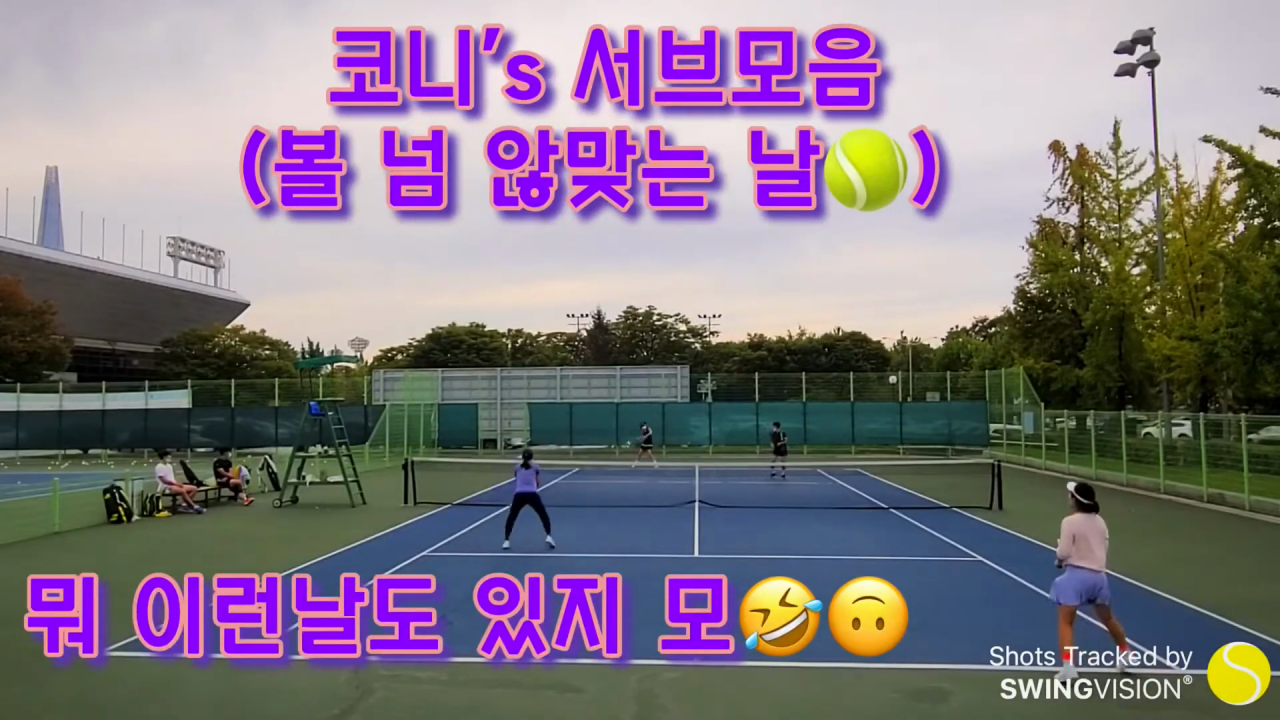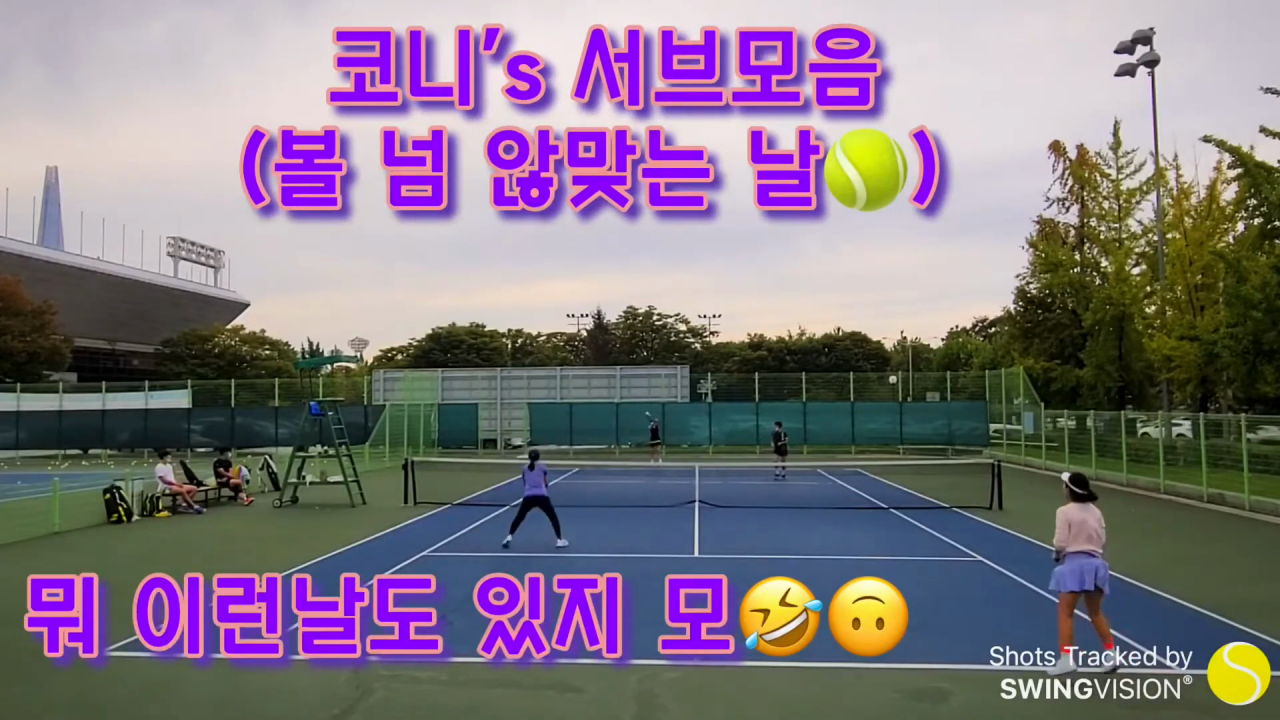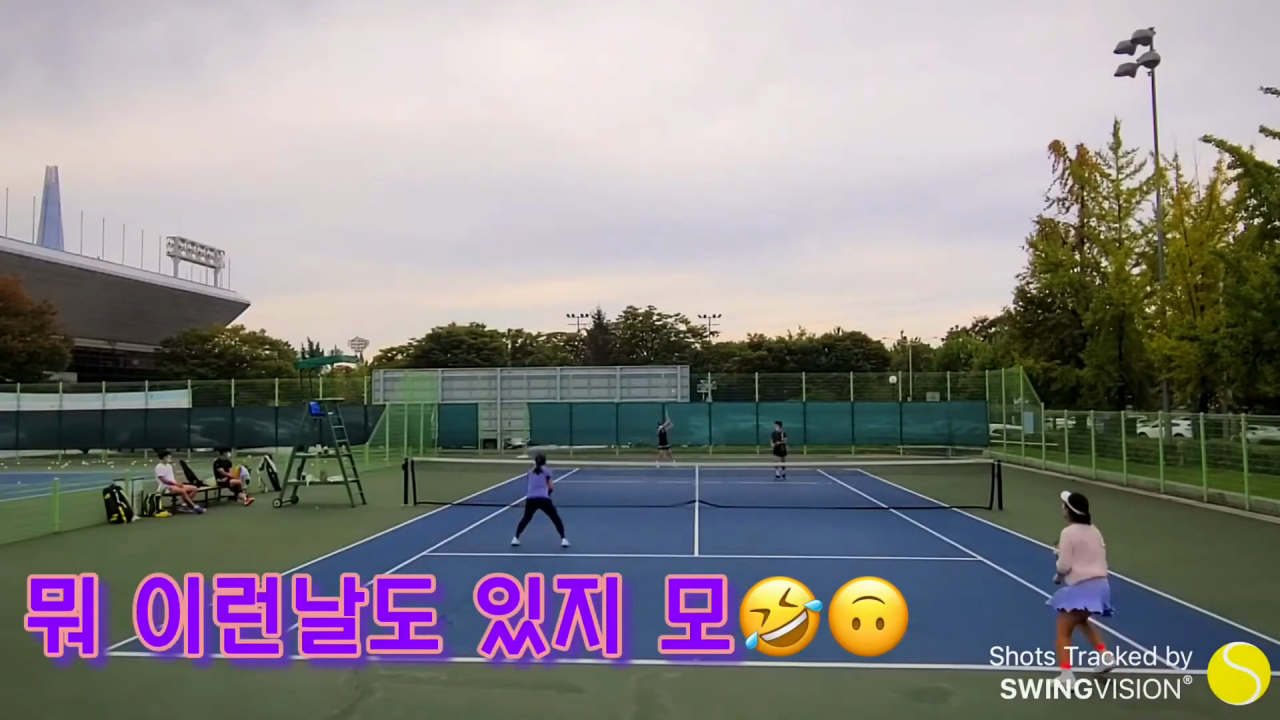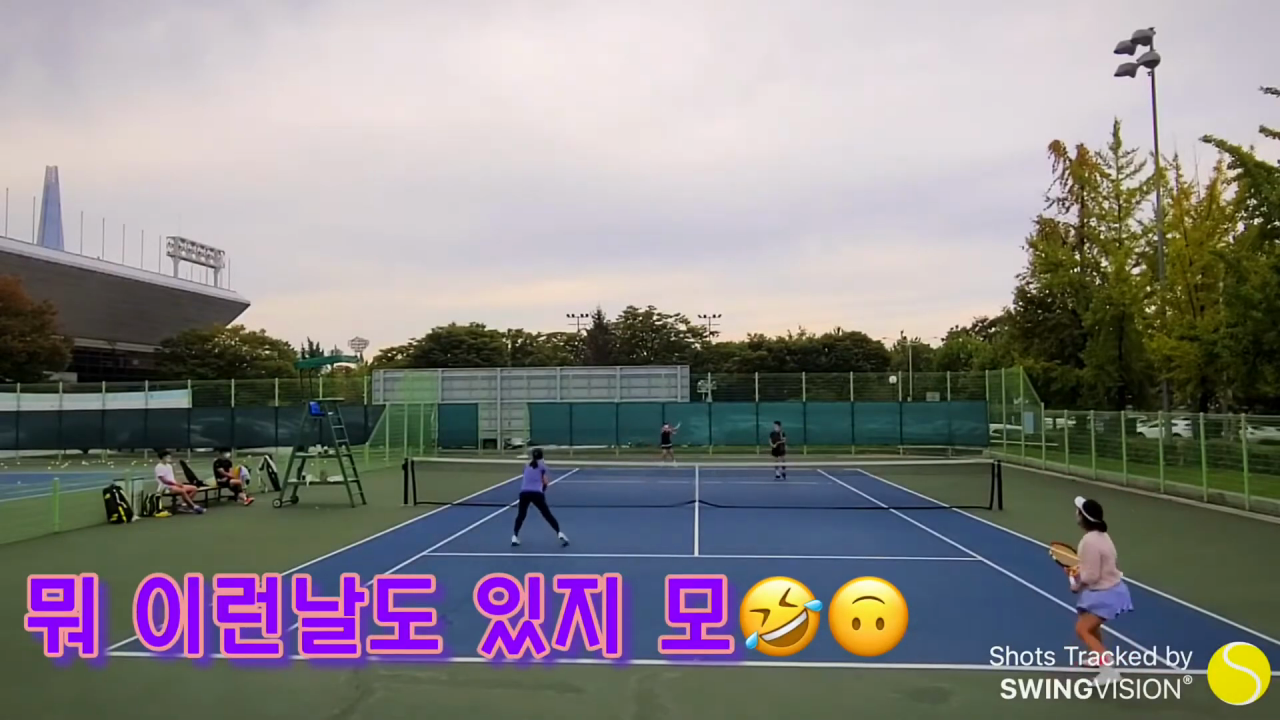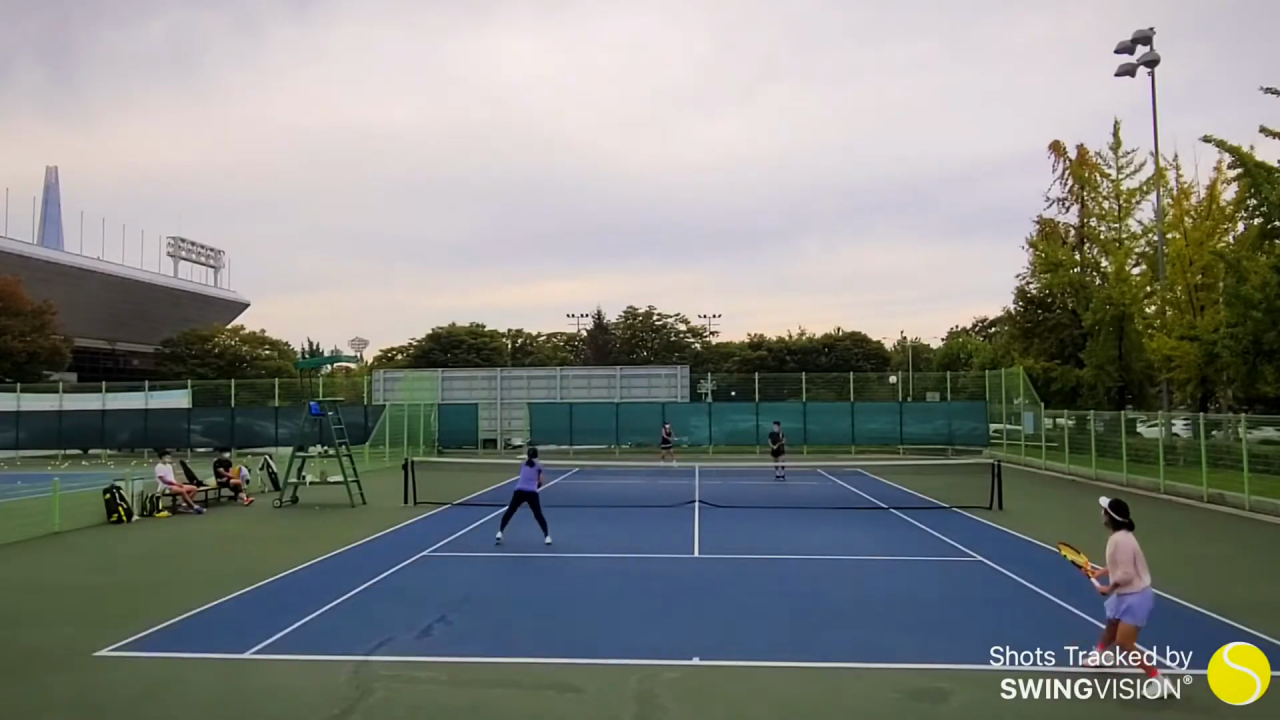
dt=0.2s
person 1, frame 1
left shoulder: (1069, 522)
right shoulder: (1099, 521)
left elbow: (1063, 553)
right elbow: (1103, 548)
left wrist: (1060, 560)
left hip: (1075, 576)
right hip: (1098, 577)
left knee: (1065, 622)
right knee: (1107, 618)
left ankle: (1068, 666)
right ankle: (1125, 654)
person 1, frame 2
left shoulder: (1065, 512)
right shoulder: (1095, 511)
left elbow: (1060, 543)
right elbow: (1102, 539)
left wrist: (1058, 554)
left hip: (1074, 565)
right hip: (1096, 564)
left knee: (1065, 614)
right knee: (1095, 613)
left ankle: (1066, 659)
right ankle: (1111, 654)
person 1, frame 3
left shoulder: (1068, 533)
right shoulder: (1094, 531)
left elbow: (1064, 565)
right elbow: (1099, 558)
left wrist: (1058, 575)
left hip: (1080, 589)
right hip: (1099, 585)
left knee: (1063, 632)
right knee: (1082, 621)
left ankle: (1066, 674)
right ankle: (1105, 656)
person 1, frame 4
left shoulder: (1089, 541)
right shoulder: (1100, 536)
left elbow: (1091, 576)
left wrist: (1077, 585)
right wrist: (1078, 571)
left hip: (1106, 594)
right hip: (1109, 590)
left knee: (1082, 630)
right knee: (1087, 625)
left ankle: (1108, 669)
right ankle: (1103, 659)
person 1, frame 5
left shoulder: (1120, 540)
right shoulder: (1120, 536)
left elbow: (1125, 574)
left wrist: (1109, 588)
right wrist: (1099, 572)
left hip: (1135, 596)
right hip: (1126, 594)
left knee: (1125, 642)
right knee: (1111, 627)
left ankle: (1157, 680)
right ankle: (1099, 655)
